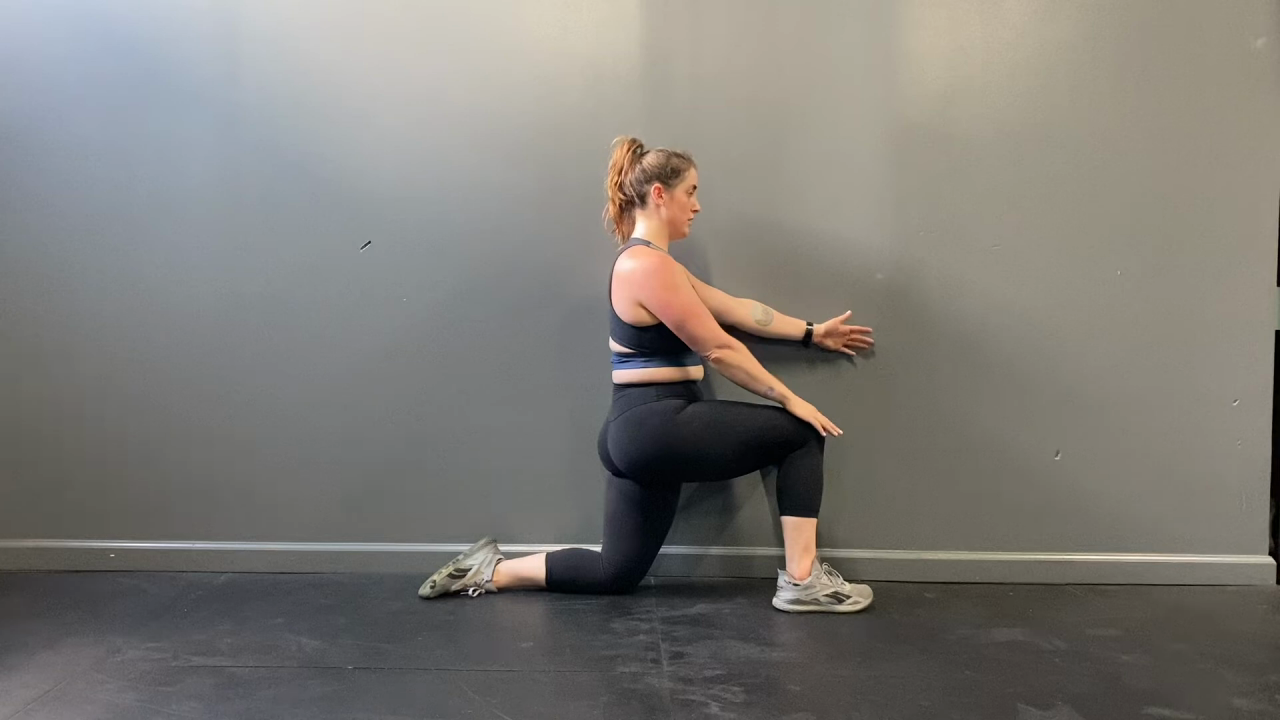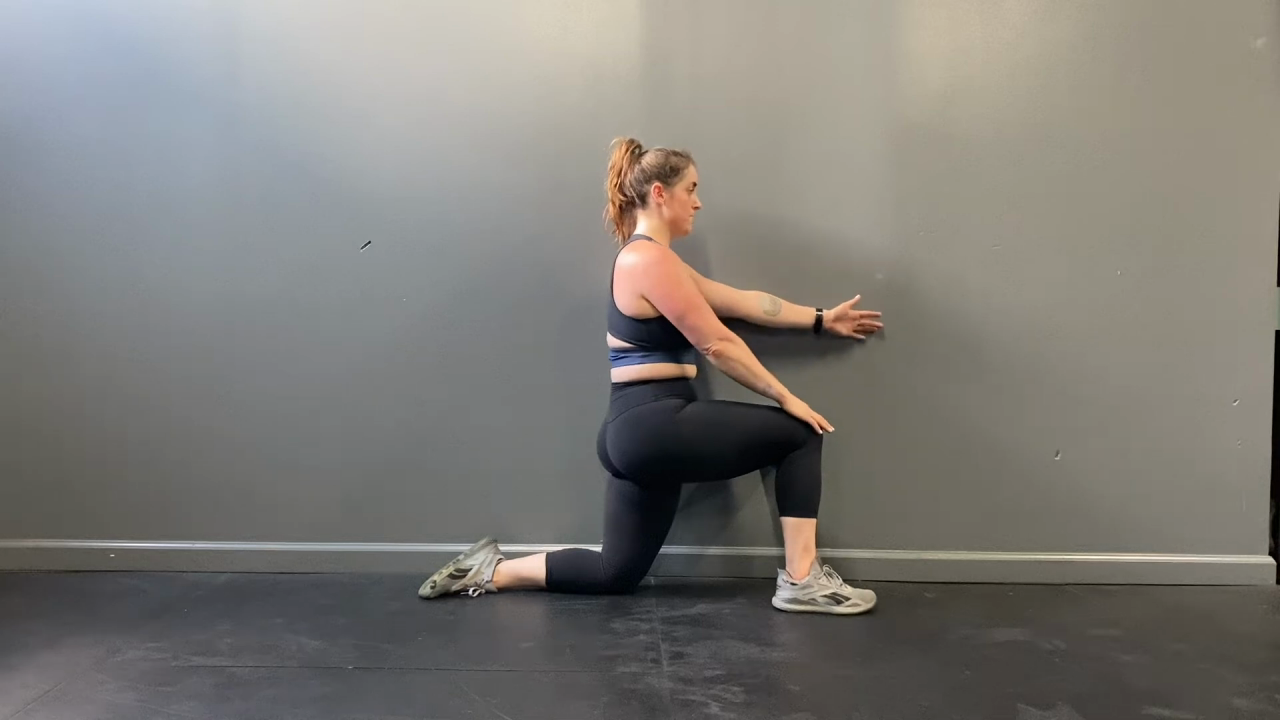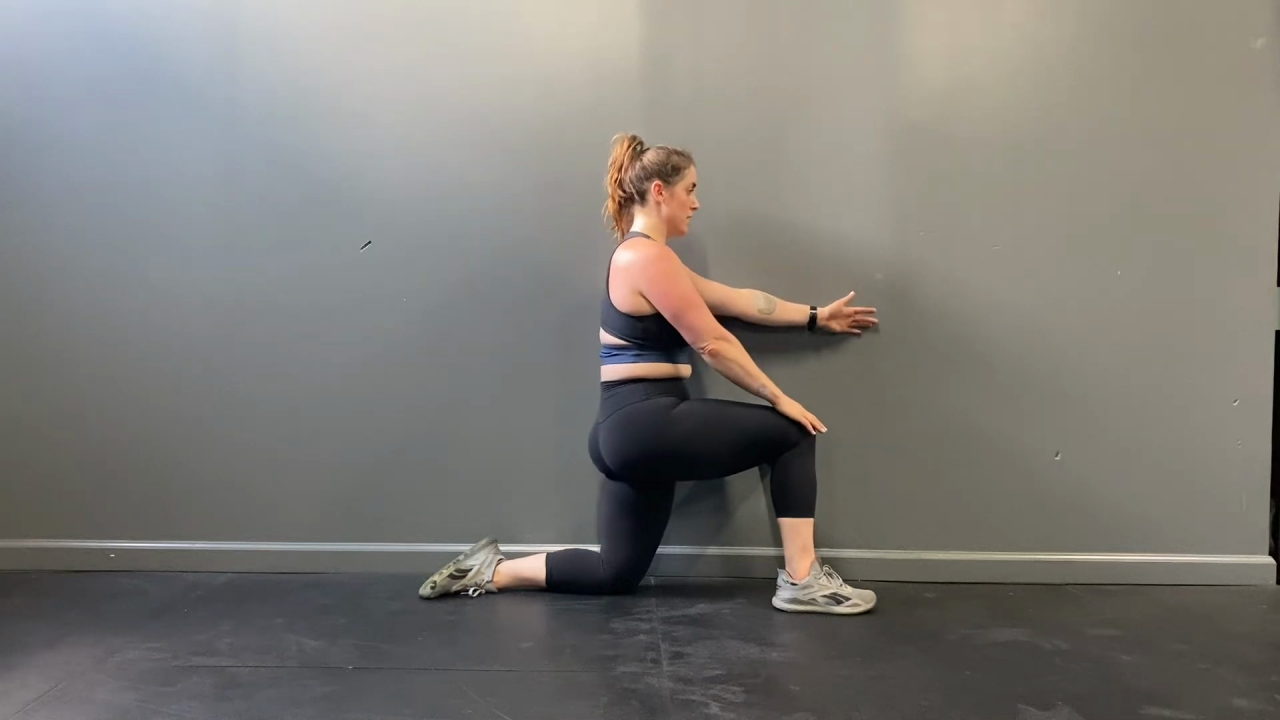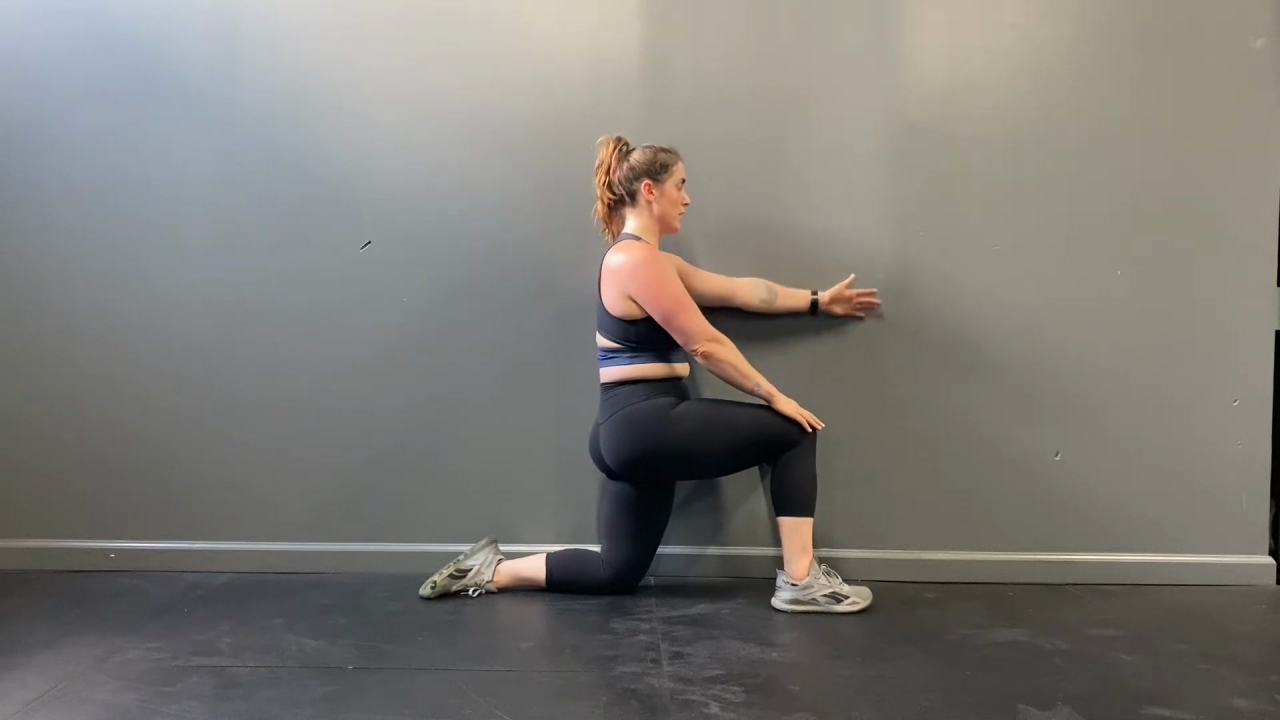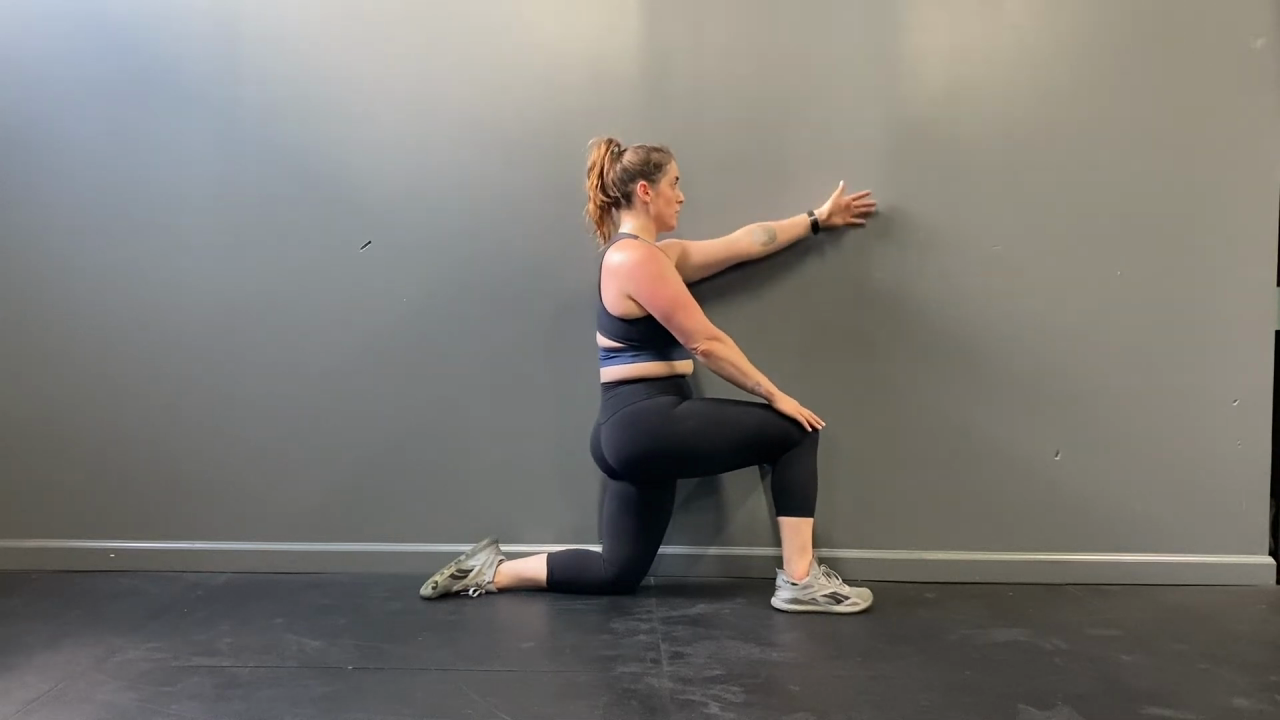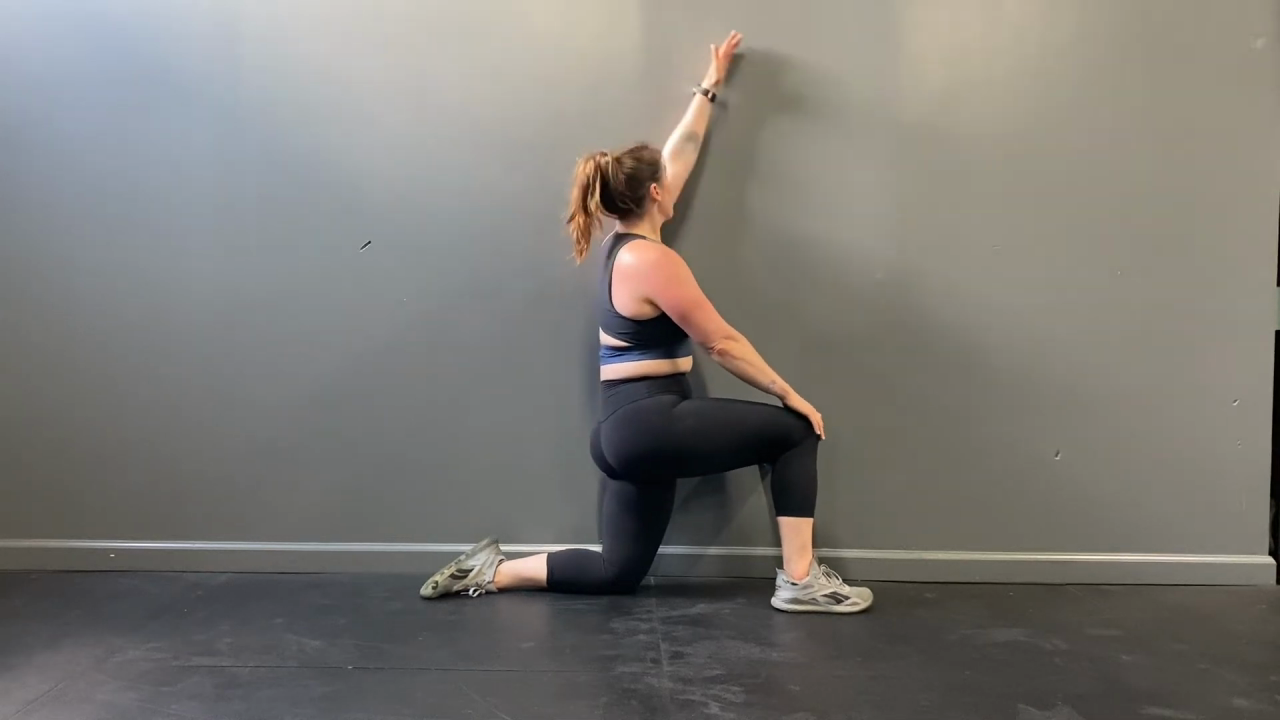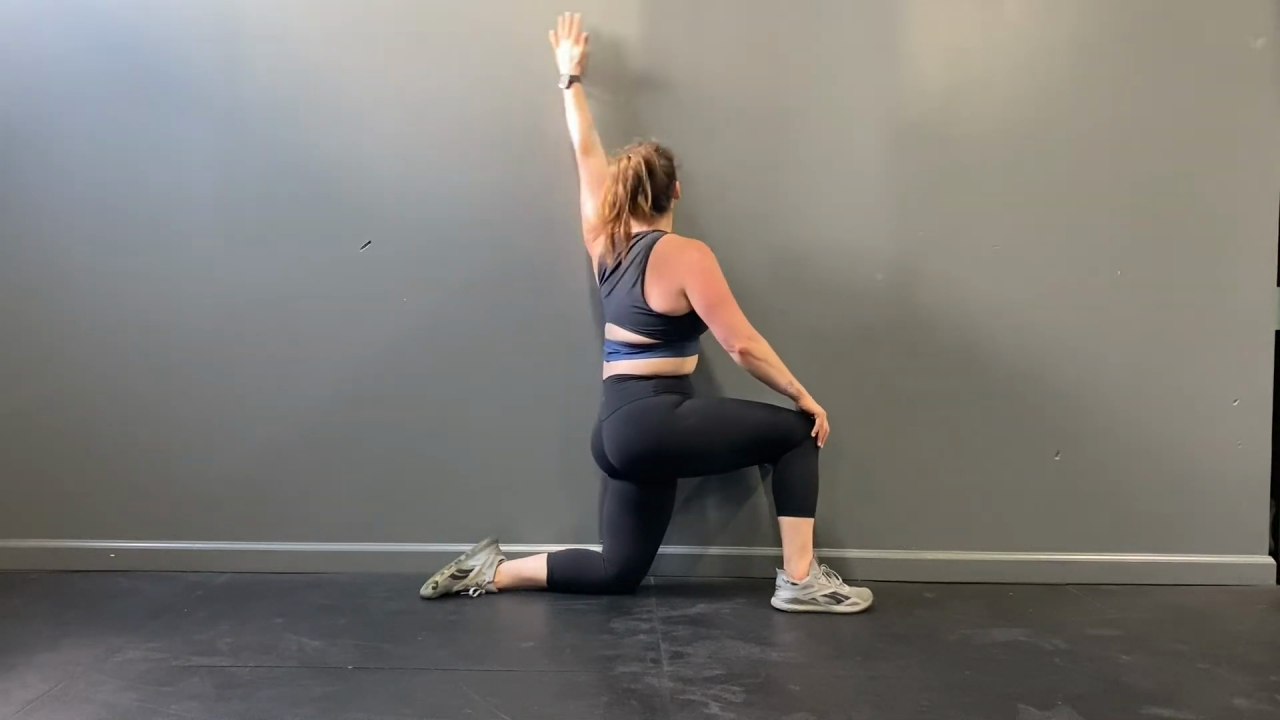
dt=0.7s
person 1, frame 1
left shoulder: (648, 260)
right shoulder: (649, 266)
left elbow: (734, 309)
right elbow: (719, 350)
left wrist: (812, 332)
right wrist: (790, 399)
left hip: (639, 433)
right hip: (658, 428)
left knee: (617, 572)
right knee: (801, 433)
left ankle: (488, 570)
right ankle: (802, 581)
person 1, frame 2
left shoulder: (650, 258)
right shoulder: (650, 259)
left elbow: (741, 301)
right elbow: (717, 345)
left wrist: (822, 320)
right wrist: (786, 399)
left hip: (637, 430)
right hip: (654, 426)
left knee: (617, 572)
right knee: (801, 433)
left ankle: (489, 570)
right ankle: (802, 581)
person 1, frame 3
left shoulder: (643, 256)
right shoulder: (648, 257)
left elbow: (736, 300)
right elbow: (713, 344)
left wrist: (815, 317)
right wrist: (779, 399)
left hip: (631, 430)
right hip: (646, 426)
left knee: (616, 573)
right knee: (792, 433)
left ankle: (490, 570)
right ankle: (802, 581)
person 1, frame 4
left shoulder: (651, 260)
right shoulder: (637, 259)
left elbow: (738, 291)
right elbow: (706, 345)
left wrist: (819, 301)
right wrist: (775, 398)
left hip: (633, 431)
right hip: (645, 425)
left knee: (617, 573)
right knee: (793, 433)
left ankle: (490, 570)
right ankle: (800, 581)
person 1, frame 5
left shoulder: (658, 253)
right shoulder: (636, 257)
left elbow: (740, 244)
right elbow: (706, 343)
left wrist: (818, 219)
right wrist: (775, 396)
left hip: (635, 430)
right hip: (647, 426)
left knee: (618, 571)
right knee: (794, 432)
left ankle: (492, 570)
right ankle: (800, 580)
person 1, frame 6
left shoulder: (624, 240)
right shoulder: (651, 261)
left elbow: (683, 151)
right elbow: (722, 343)
left wrist: (709, 87)
right wrist: (790, 395)
left hip: (628, 429)
right hip: (648, 424)
left knee: (619, 572)
right knee: (796, 432)
left ankle: (489, 570)
right ankle: (800, 580)
person 1, frame 7
left shoulder: (604, 240)
right shoulder: (685, 256)
left elbow: (587, 151)
right elbow: (743, 345)
left wrist: (571, 77)
right wrist: (803, 397)
left hip: (623, 429)
right hip: (655, 423)
left knee: (618, 572)
right knee: (797, 434)
left ankle: (489, 570)
right ankle: (800, 581)
